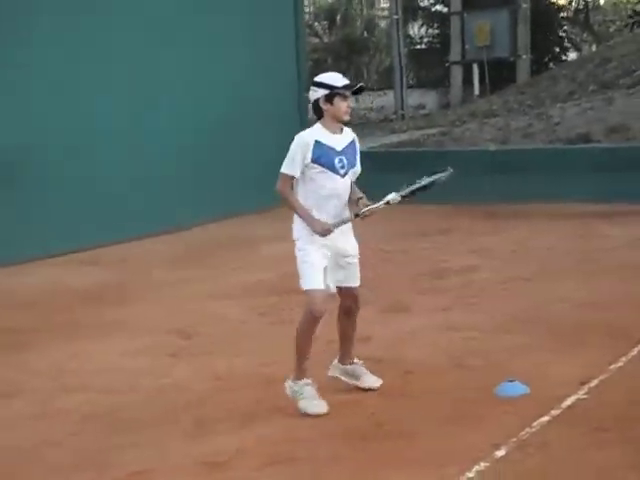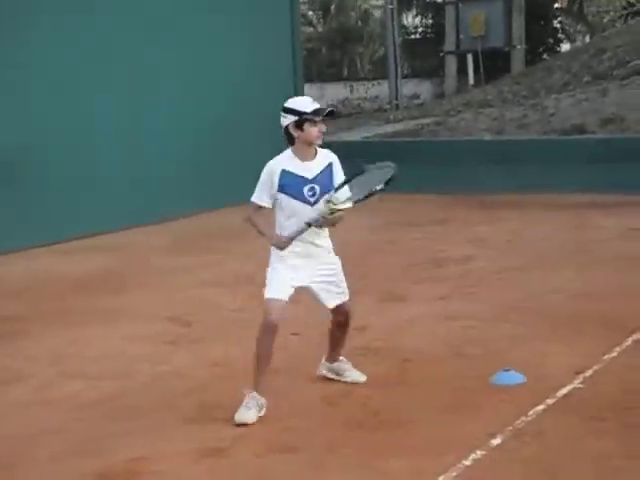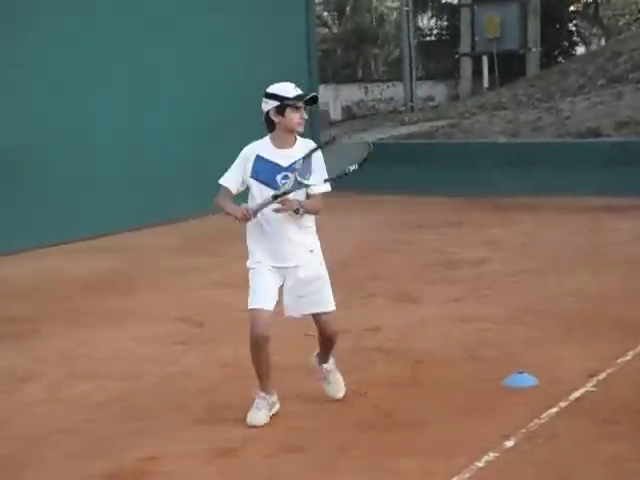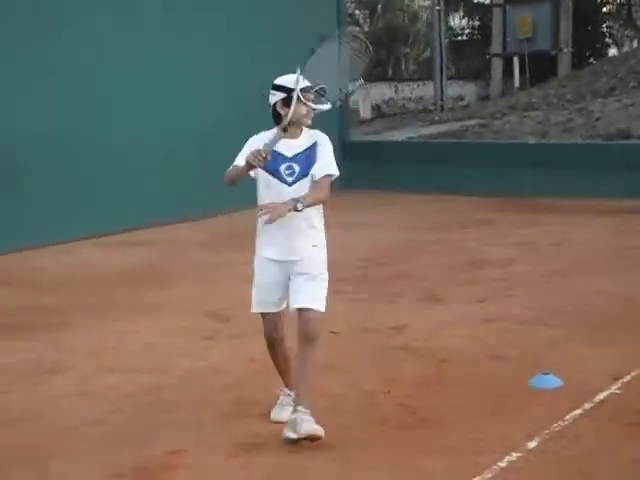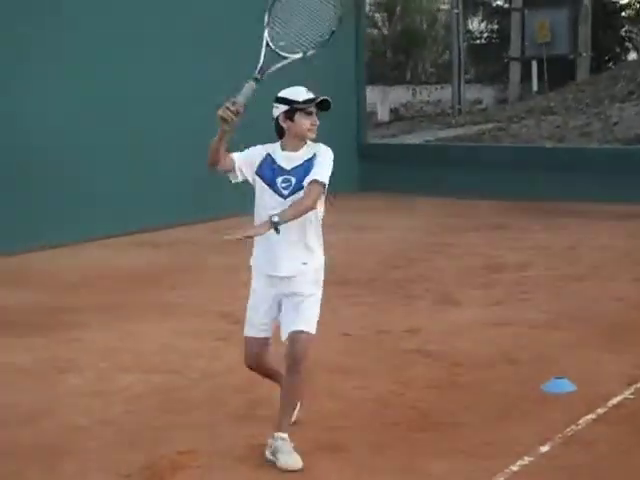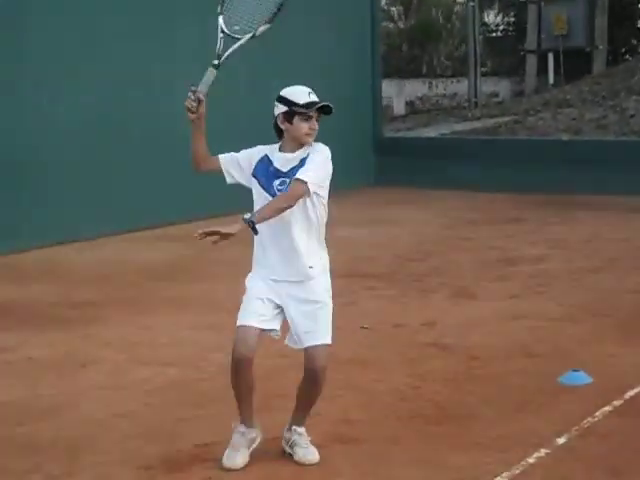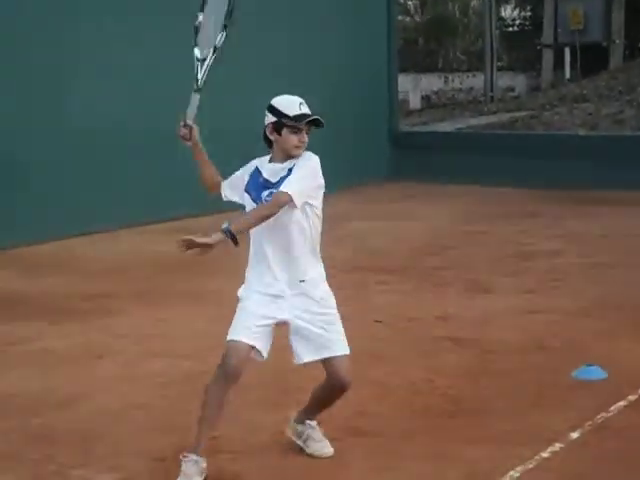
dt=0.2s
person 1, frame 1
left shoulder: (352, 139)
right shoulder: (306, 141)
right elbow: (284, 187)
left wrist: (357, 199)
right wrist: (311, 220)
left hip: (343, 235)
right hip: (313, 236)
left knee: (350, 302)
right knee: (315, 308)
left ankle: (345, 364)
right ankle: (299, 381)
person 1, frame 2
left shoulder: (330, 161)
right shoulder: (276, 168)
left elbow: (339, 207)
right elbow: (254, 211)
left wrist: (332, 218)
right wrist: (272, 234)
left hip: (321, 254)
right hip: (286, 257)
left knee: (343, 314)
right knee: (271, 319)
left ankle: (332, 362)
right ankle: (256, 396)
person 1, frame 3
left shoulder: (311, 151)
right shoulder: (251, 154)
left elbow: (317, 203)
right elbow: (222, 196)
left wrist: (297, 206)
right wrist: (236, 210)
left hip: (305, 255)
right hip: (265, 258)
left knee: (329, 329)
right knee: (259, 333)
left ankle: (324, 362)
right ankle: (266, 395)
person 1, frame 4
left shoulder: (320, 142)
right shoulder: (260, 143)
left elbow: (322, 192)
right elbow: (229, 179)
left wrist: (290, 205)
right wrist: (246, 163)
left hip: (309, 251)
right hip: (269, 253)
left knee: (309, 329)
right knee: (272, 333)
left ankle: (297, 412)
right ankle: (291, 390)
person 1, frame 5
left shoulder: (321, 154)
right shoulder: (261, 156)
left elbow: (311, 199)
right elbow: (216, 163)
left wrist: (269, 223)
right wrist: (224, 128)
left hip: (304, 269)
right hip: (265, 271)
left knee: (299, 350)
right knee: (255, 357)
left ankle: (280, 437)
right ankle: (290, 389)
person 1, frame 6
left shoulder: (320, 155)
right shoulder: (257, 158)
left elbow: (291, 196)
right elbow: (202, 162)
left wrist: (246, 223)
right wrist: (199, 120)
left hip: (308, 277)
right hip: (266, 276)
left knee: (318, 365)
right knee: (242, 354)
left ankle: (295, 431)
right ankle: (247, 428)
person 1, frame 7
left shoulder: (308, 165)
right shoulder: (254, 169)
left elbow: (272, 206)
right elbow: (222, 190)
left wrist: (224, 234)
right wrist: (197, 146)
left hip: (307, 288)
right hip: (261, 288)
left knee: (341, 378)
right knee: (230, 366)
left ankle: (303, 422)
